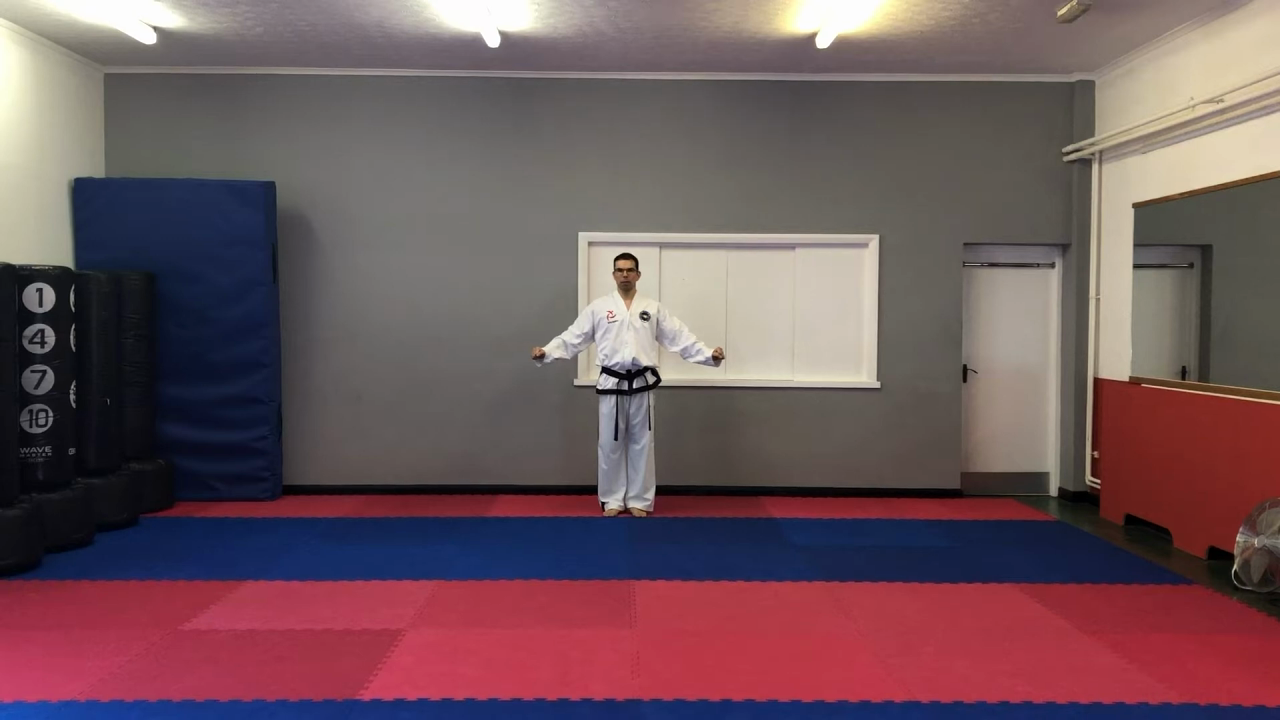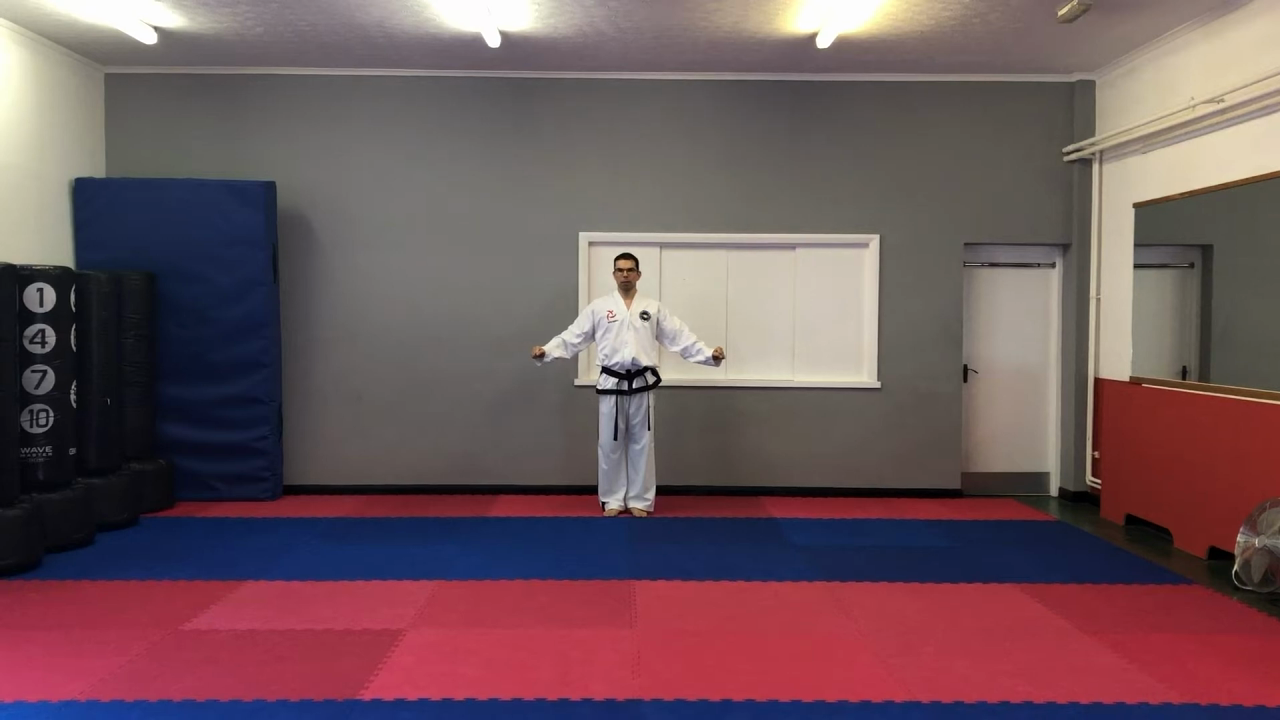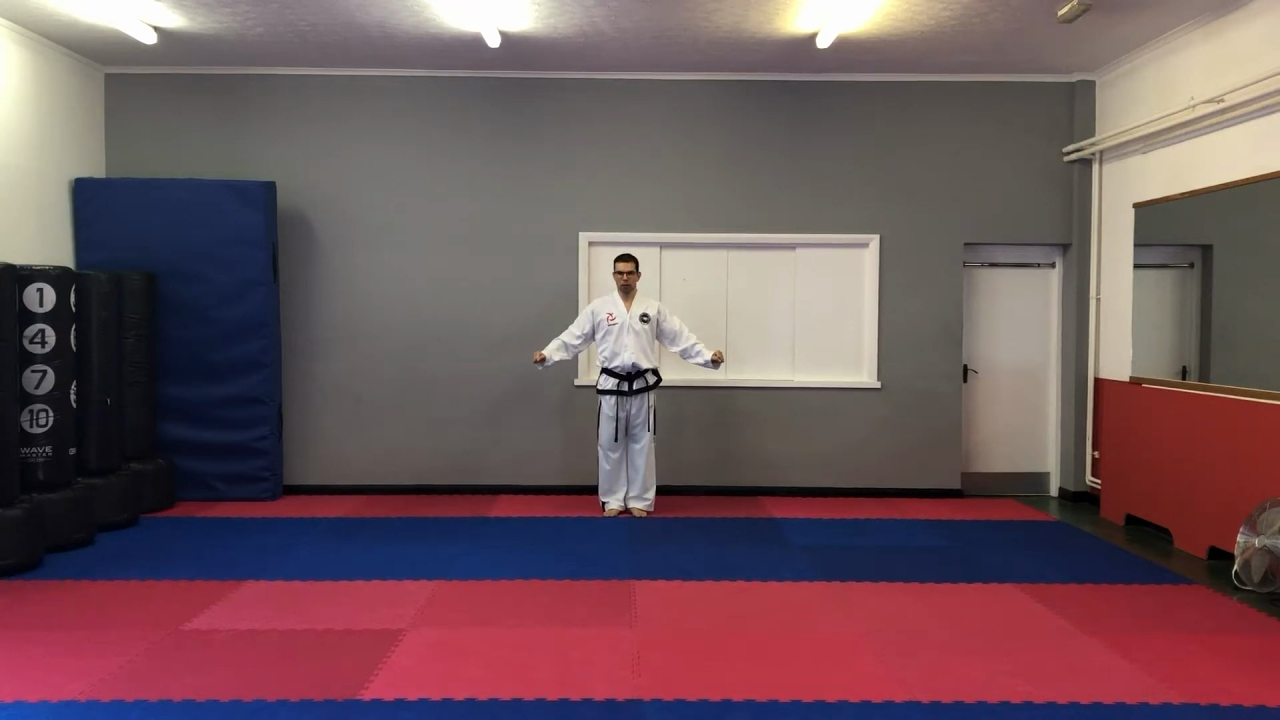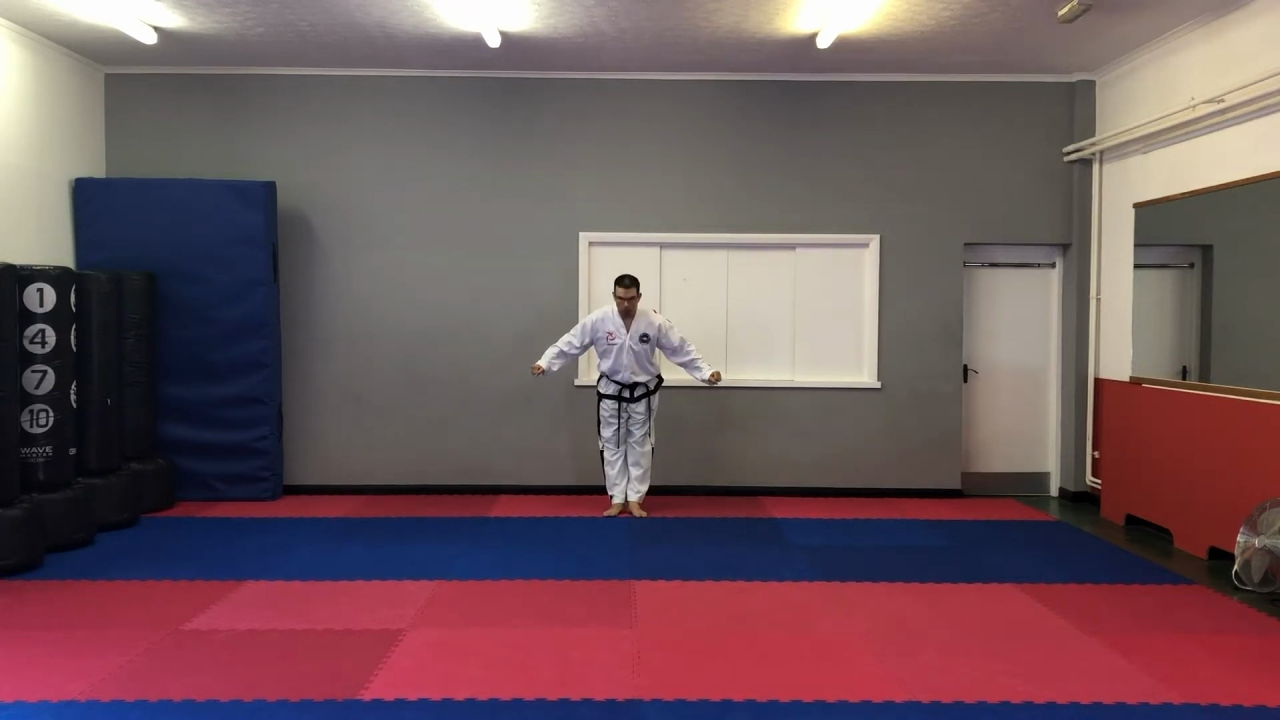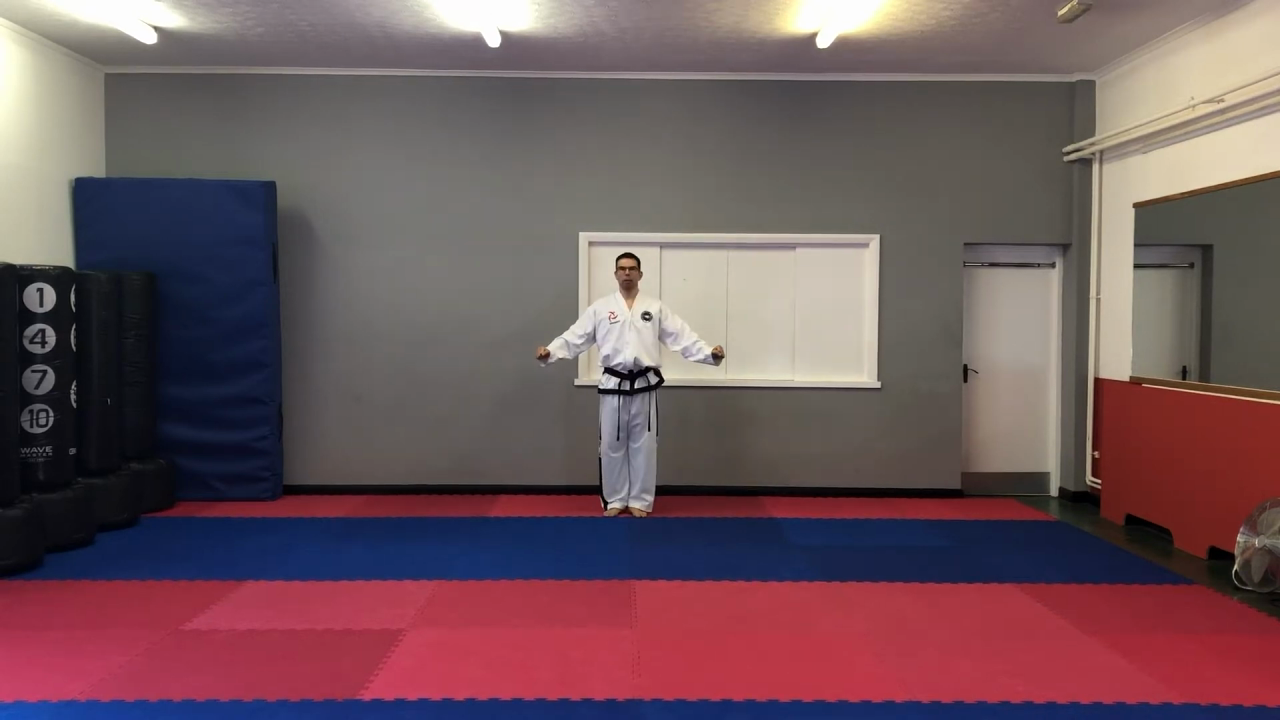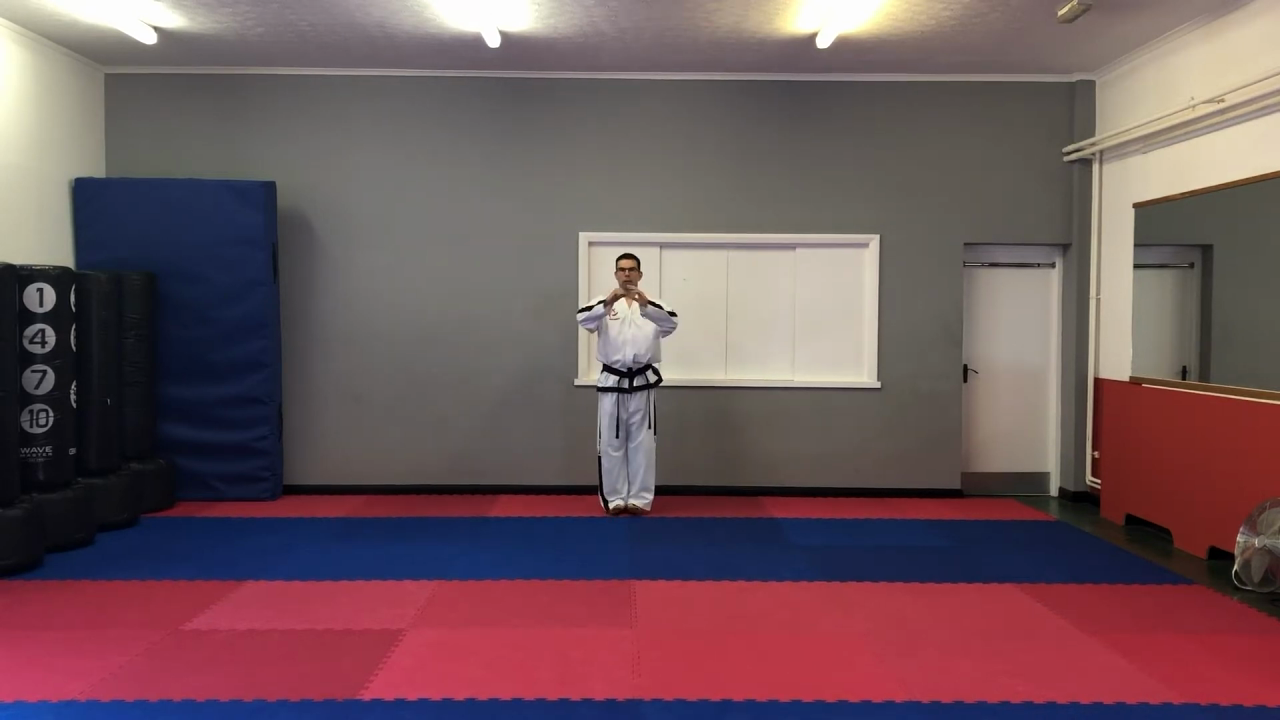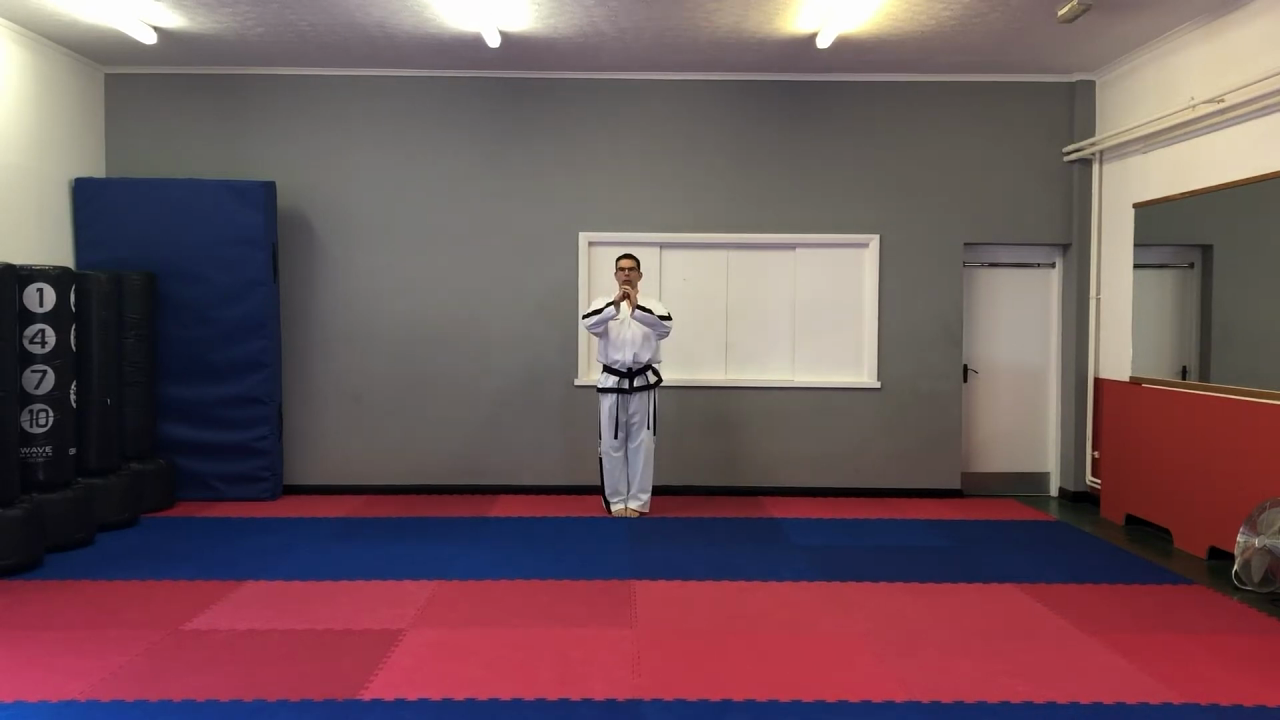
dt=0.7s
person 1, frame 1
left shoulder: (653, 308)
right shoulder: (598, 307)
left elbow: (679, 338)
right elbow: (573, 338)
left wrist: (709, 354)
right wrist: (546, 352)
left hip: (642, 384)
right hip: (612, 384)
left knee: (641, 443)
right knee: (610, 443)
left ankle: (639, 500)
right ankle: (613, 500)
person 1, frame 2
left shoulder: (654, 308)
right shoulder: (598, 307)
left elbow: (680, 337)
right elbow: (573, 337)
left wrist: (709, 353)
right wrist: (546, 351)
left hip: (642, 384)
right hip: (611, 384)
left knee: (641, 443)
right knee: (610, 444)
left ankle: (639, 500)
right ankle: (613, 500)
person 1, frame 3
left shoulder: (654, 308)
right shoulder: (598, 307)
left elbow: (681, 338)
right elbow: (572, 337)
left wrist: (708, 357)
right wrist: (546, 354)
left hip: (642, 385)
right hip: (611, 385)
left knee: (642, 446)
right knee: (610, 445)
left ankle: (639, 501)
right ankle: (612, 501)
person 1, frame 4
left shoulder: (655, 322)
right shoulder: (597, 320)
left elbow: (682, 350)
right elbow: (568, 345)
left wrist: (706, 372)
right wrist: (544, 363)
left hip: (643, 392)
right hip: (611, 391)
left knee: (640, 445)
right knee: (612, 445)
left ankle: (634, 499)
right ankle: (617, 498)
person 1, frame 5
left shoulder: (655, 307)
right shoulder: (600, 307)
left elbow: (681, 336)
right elbow: (575, 337)
left wrist: (710, 353)
right wrist: (550, 352)
left hip: (644, 384)
right hip: (613, 384)
left knee: (643, 445)
right knee: (612, 445)
left ankle: (639, 501)
right ankle: (614, 500)
person 1, frame 6
left shoulder: (650, 303)
right shoulder: (605, 302)
left elbow: (669, 324)
right elbow: (584, 319)
left wrist: (646, 304)
right wrist: (606, 303)
left hip: (643, 382)
right hip: (611, 382)
left knee: (642, 443)
right knee: (611, 443)
left ankle: (640, 499)
right ankle: (615, 498)
person 1, frame 7
left shoulder: (651, 305)
right shoulder: (603, 303)
left elbow: (664, 328)
right elbow: (590, 324)
left wrist: (636, 307)
right wrist: (615, 304)
left hip: (643, 382)
right hip: (612, 382)
left knee: (641, 443)
right knee: (612, 444)
left ankle: (637, 501)
right ankle: (616, 500)
